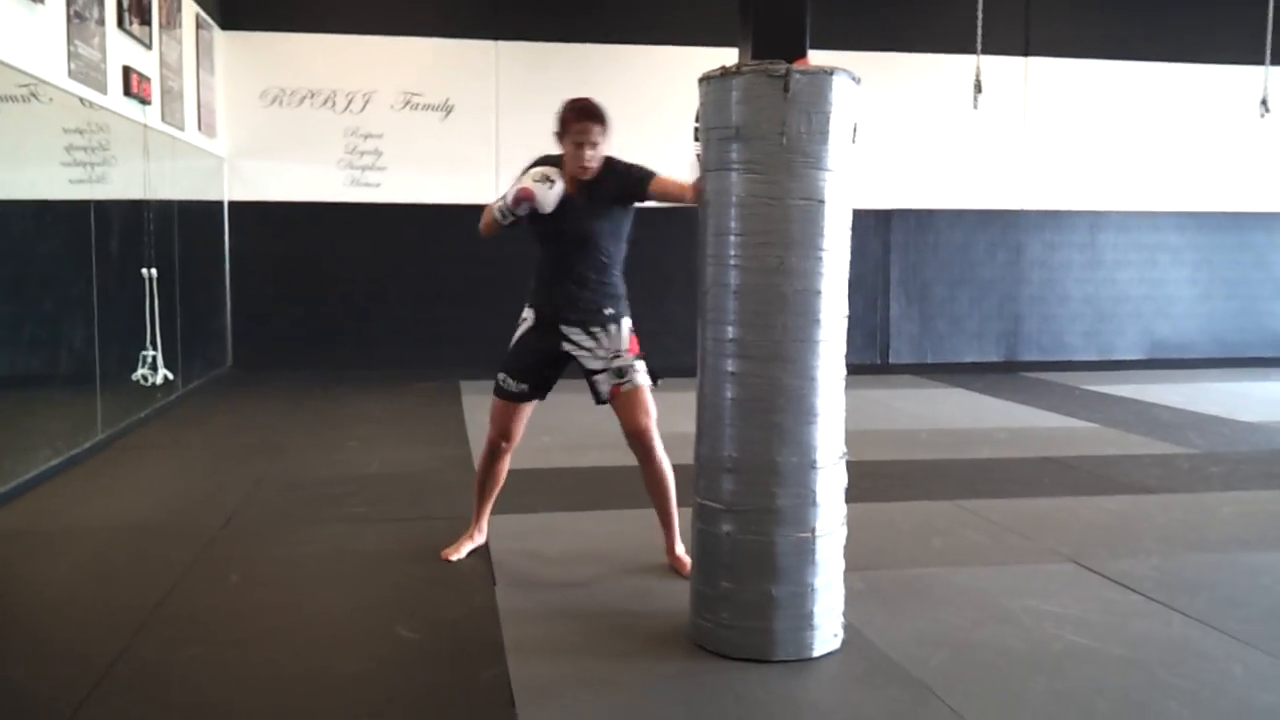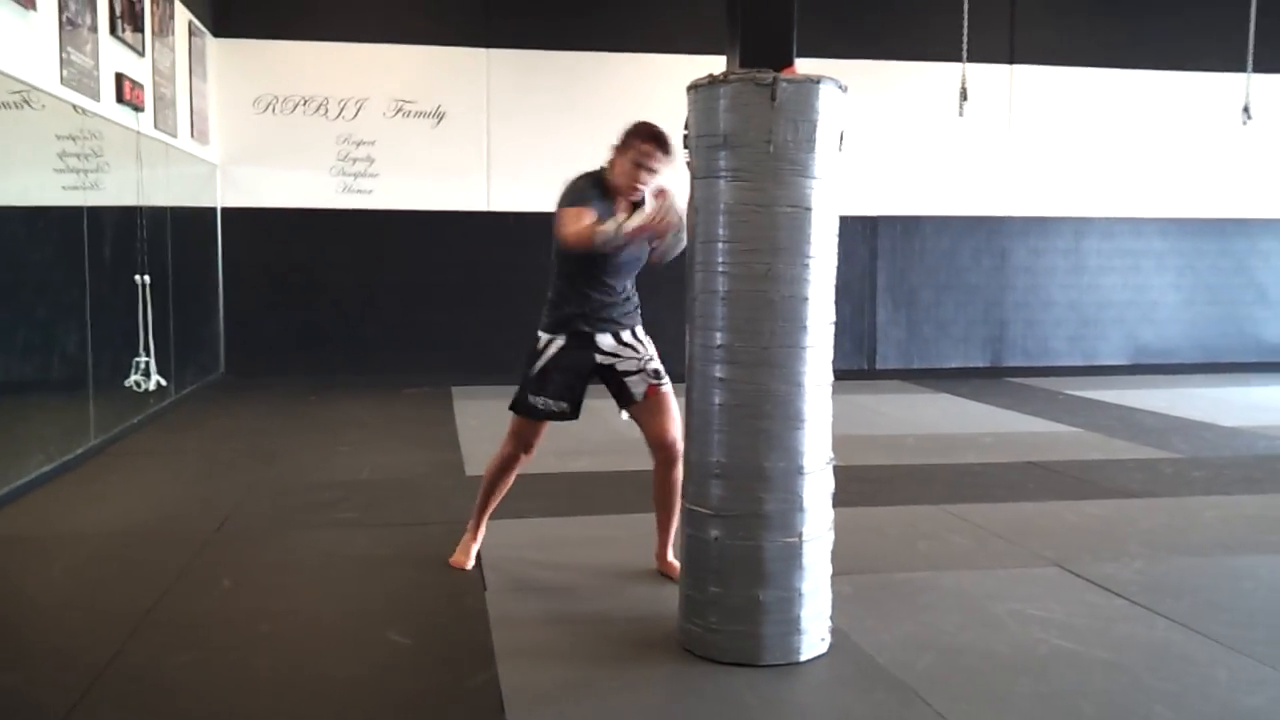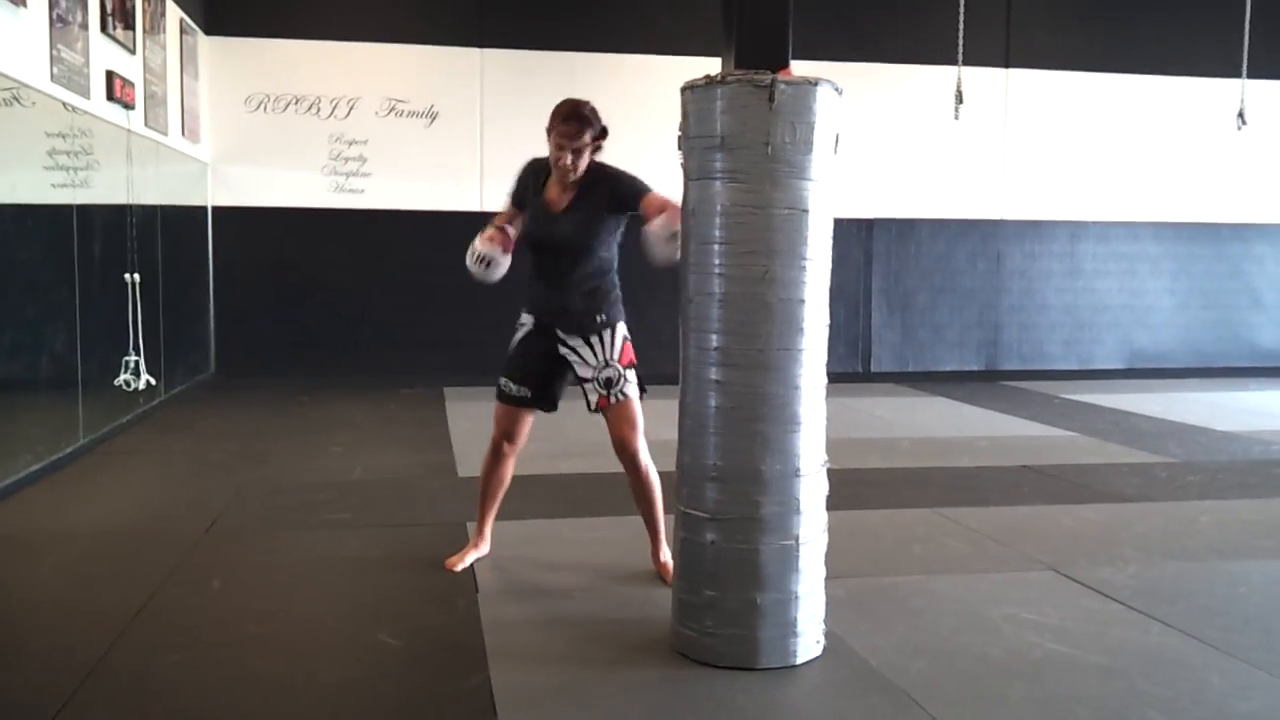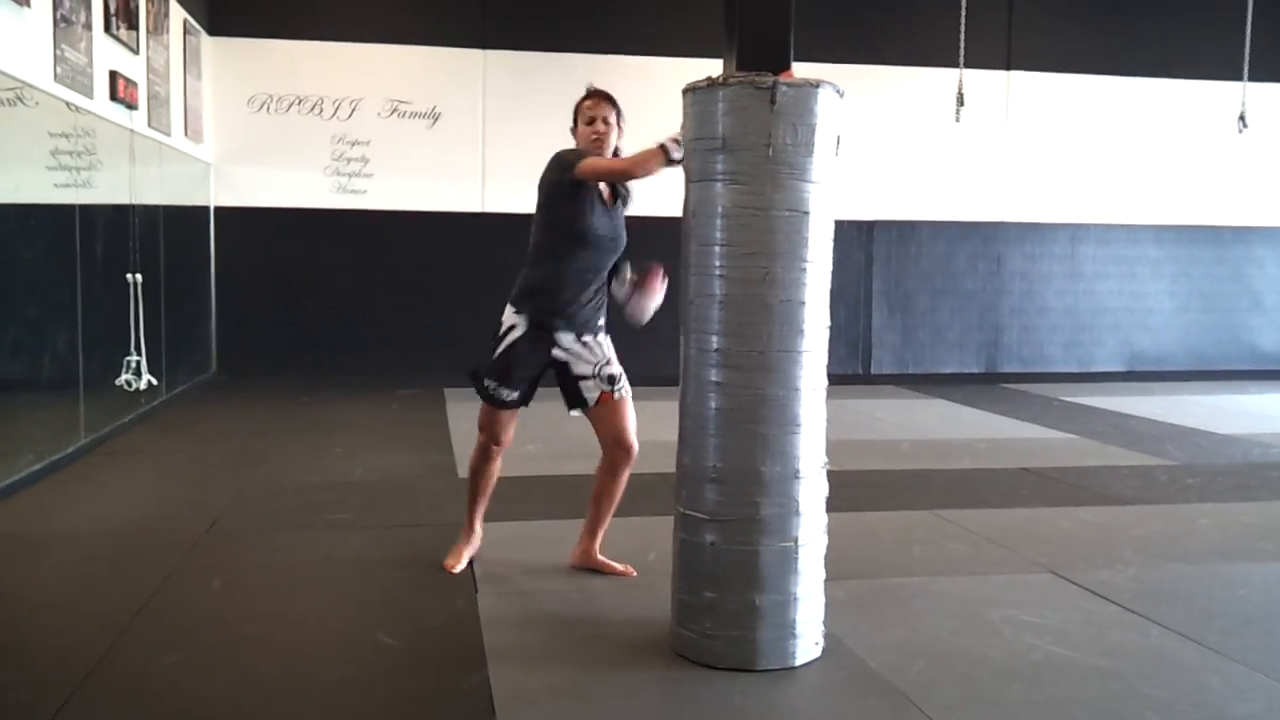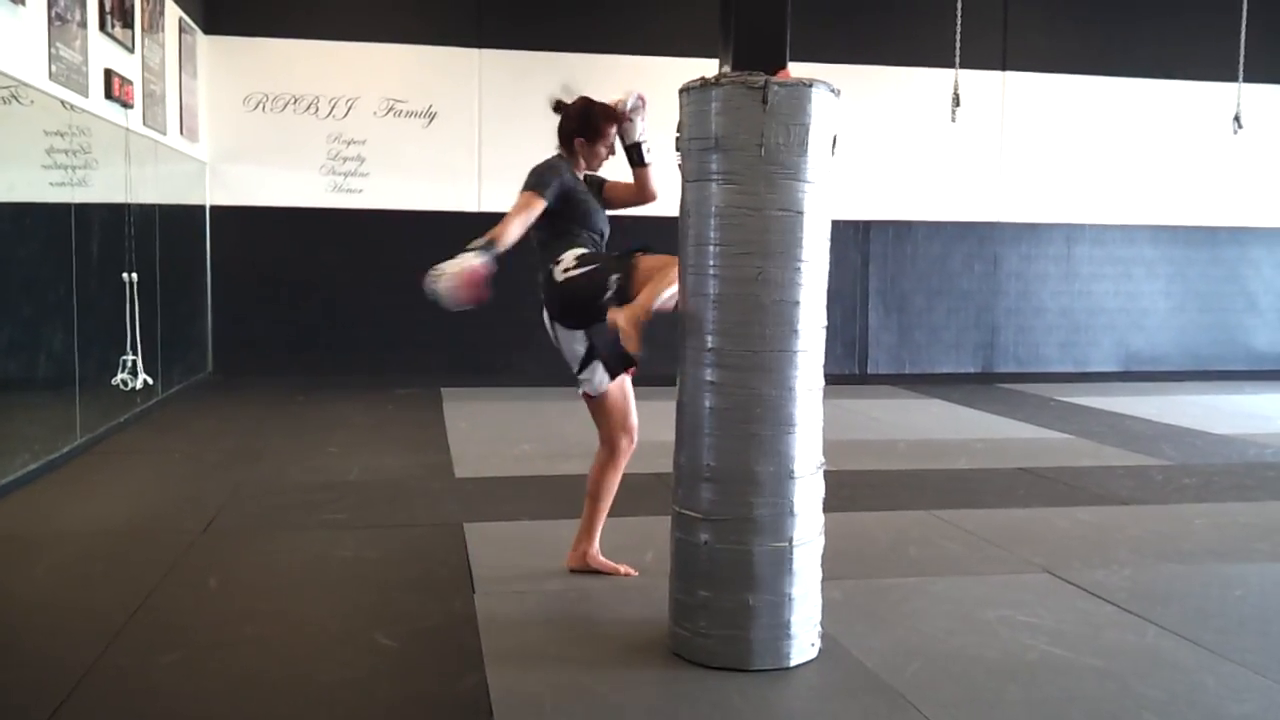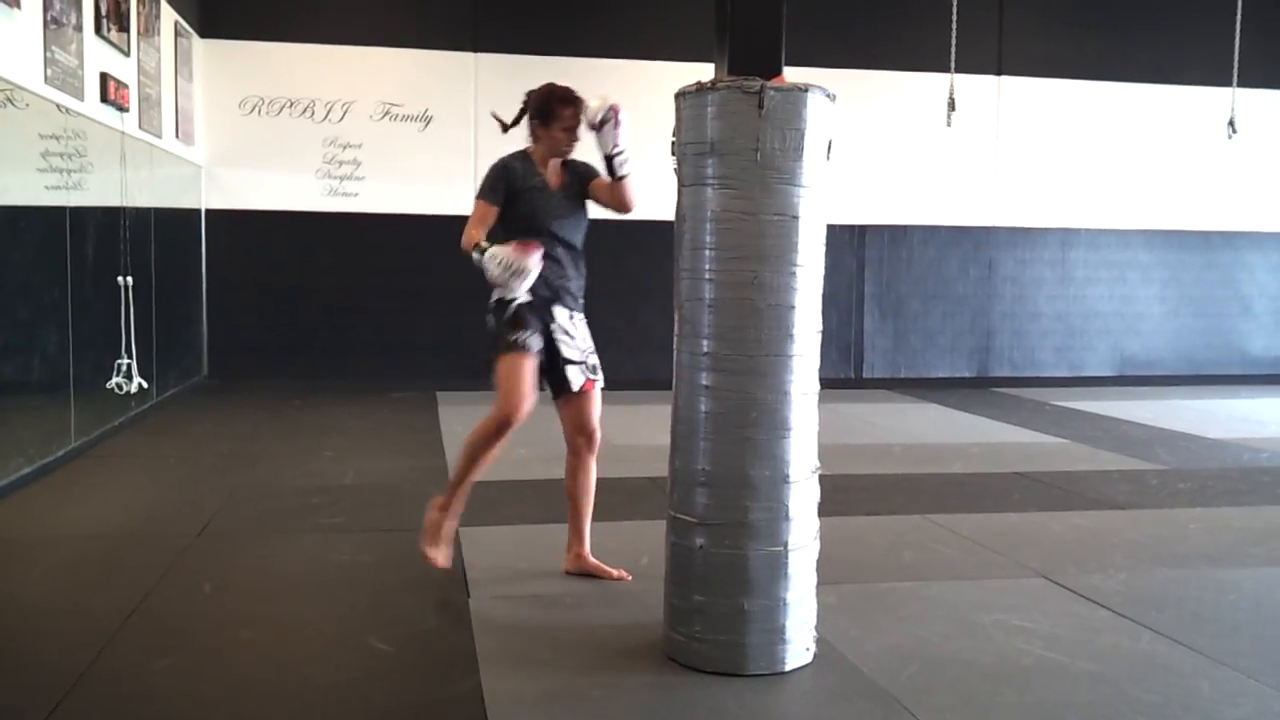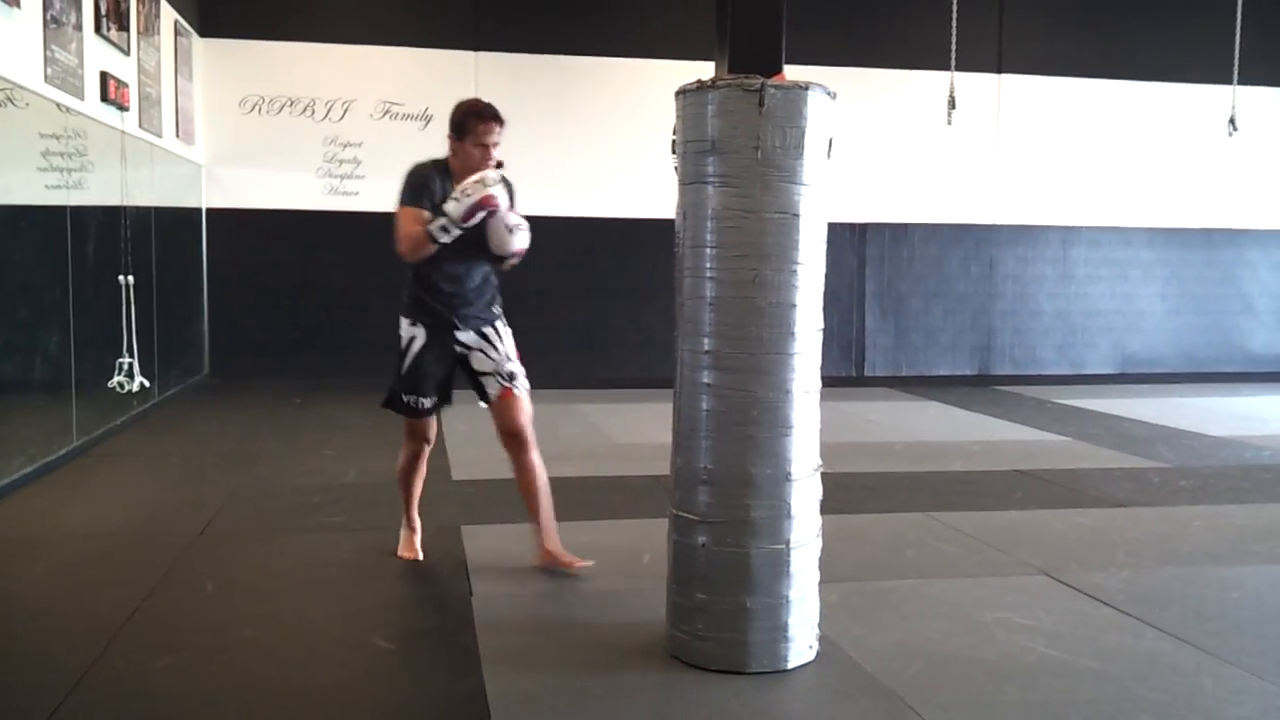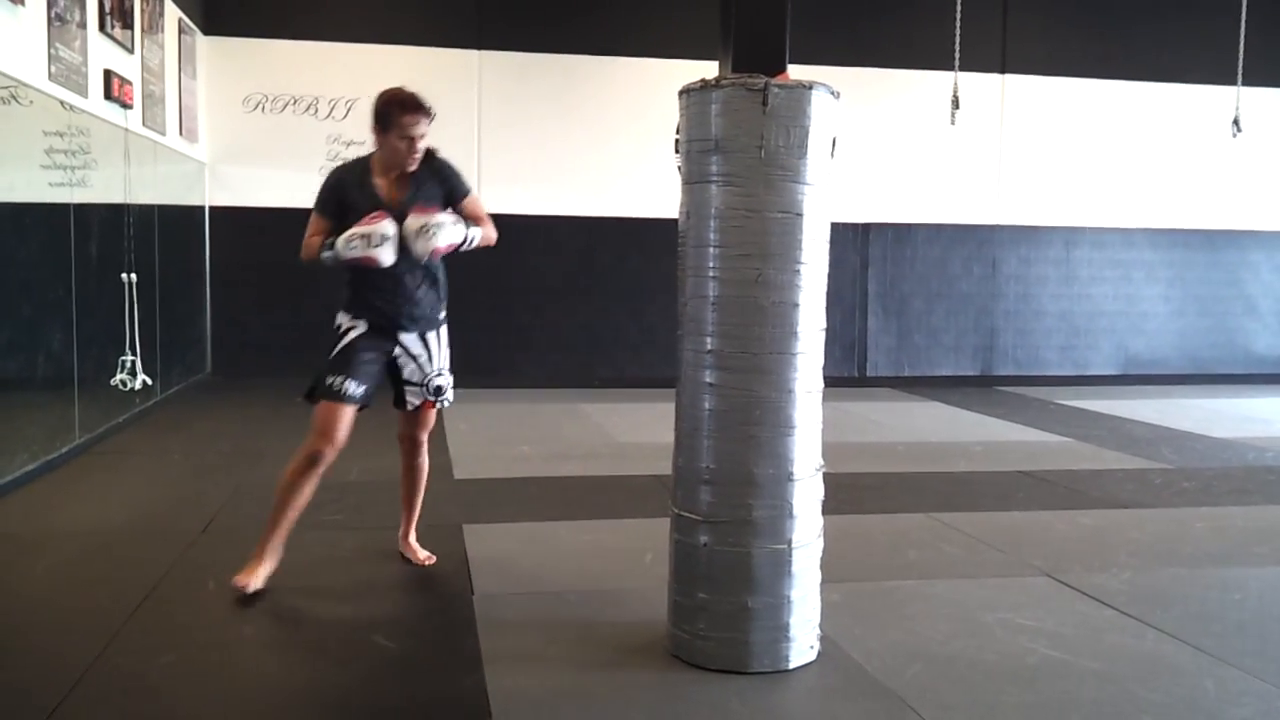
dt=0.3s
person 1, frame 1
left shoulder: (621, 175)
right shoulder: (539, 170)
left elbow: (688, 195)
right elbow: (485, 230)
right wrist: (512, 203)
left hip: (603, 320)
right hip: (544, 318)
left knee: (645, 434)
right knee: (501, 434)
left ankle: (675, 545)
right ankle: (477, 530)
person 1, frame 2
left shoulder: (646, 200)
right shoulder: (585, 187)
left elbow: (662, 249)
right elbow: (571, 236)
left wrist: (667, 231)
right wrist: (636, 225)
left hip: (623, 333)
right hip: (567, 332)
left knee: (670, 444)
right knee: (518, 446)
left ankle: (665, 552)
right ankle: (473, 533)
person 1, frame 3
left shoulder: (613, 184)
right shoulder: (532, 175)
left elbow: (672, 213)
right elbow: (507, 226)
left wrist: (676, 225)
right wrist: (494, 237)
left hip: (598, 328)
right hip: (540, 324)
left knee: (631, 447)
right knee: (504, 440)
left ankle: (661, 552)
right ankle: (481, 539)
person 1, frame 4
left shoulder: (613, 195)
right shoulder: (564, 166)
right elbow: (627, 168)
left wrist: (627, 281)
right wrist: (675, 147)
left hip: (584, 329)
right hip: (531, 320)
left knee: (624, 445)
right knee: (493, 438)
left ankle: (588, 548)
right ankle: (470, 534)
person 1, frame 5
left shoulder: (589, 183)
right shoulder: (554, 173)
left elbow: (646, 194)
right elbow: (517, 219)
left wrist: (635, 138)
right wrist: (479, 255)
left hip: (581, 315)
right hip: (576, 277)
left knee: (621, 436)
right knee: (674, 270)
left ankle: (584, 550)
right ankle: (626, 323)
person 1, frame 6
left shoulder: (579, 171)
right shoulder: (509, 169)
left elbow: (625, 204)
right elbow: (472, 235)
left wrist: (612, 147)
right wrist: (491, 257)
left hip: (568, 309)
right hip: (522, 300)
left knee: (587, 434)
right knee: (514, 406)
left ankle: (579, 552)
right ankle: (447, 510)
person 1, frame 7
left shoulder: (499, 185)
right shoulder: (424, 178)
right elbow: (408, 247)
right wrist: (457, 212)
left hip: (483, 321)
right hip: (428, 324)
left knee: (519, 434)
right knee: (420, 441)
left ankle: (547, 544)
right ankle: (410, 525)
person 1, frame 8
left shoulder: (439, 173)
right shoulder: (344, 180)
left elbow: (488, 230)
right elbow: (309, 249)
left wrist: (455, 235)
right wrist: (343, 247)
left hip: (423, 328)
right hip: (363, 326)
left knee: (414, 441)
right knee: (321, 446)
left ankle: (408, 533)
right ankle: (265, 555)
